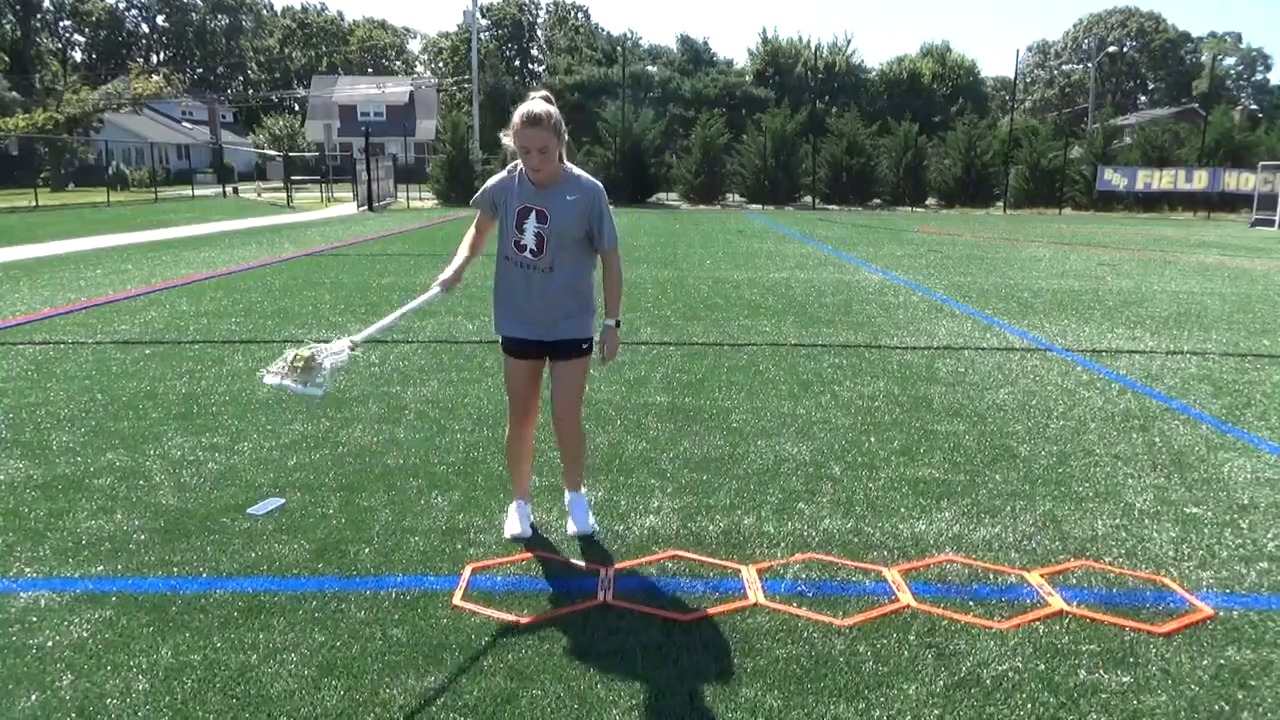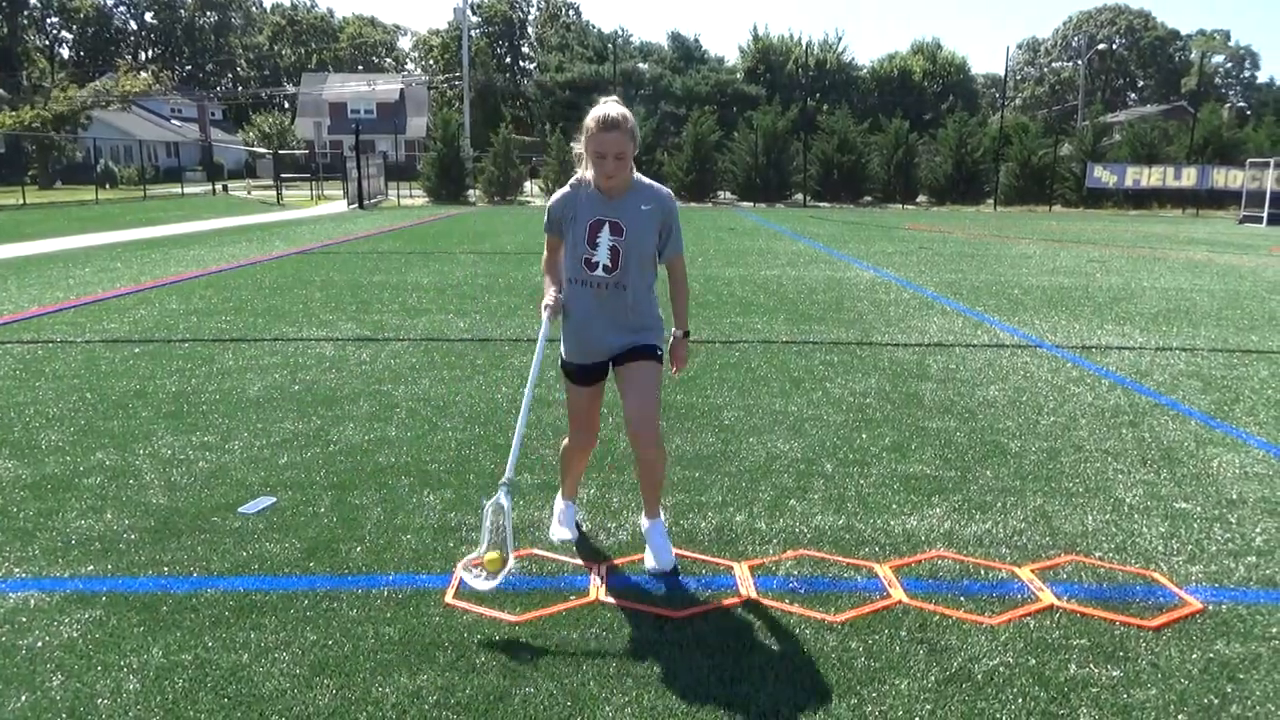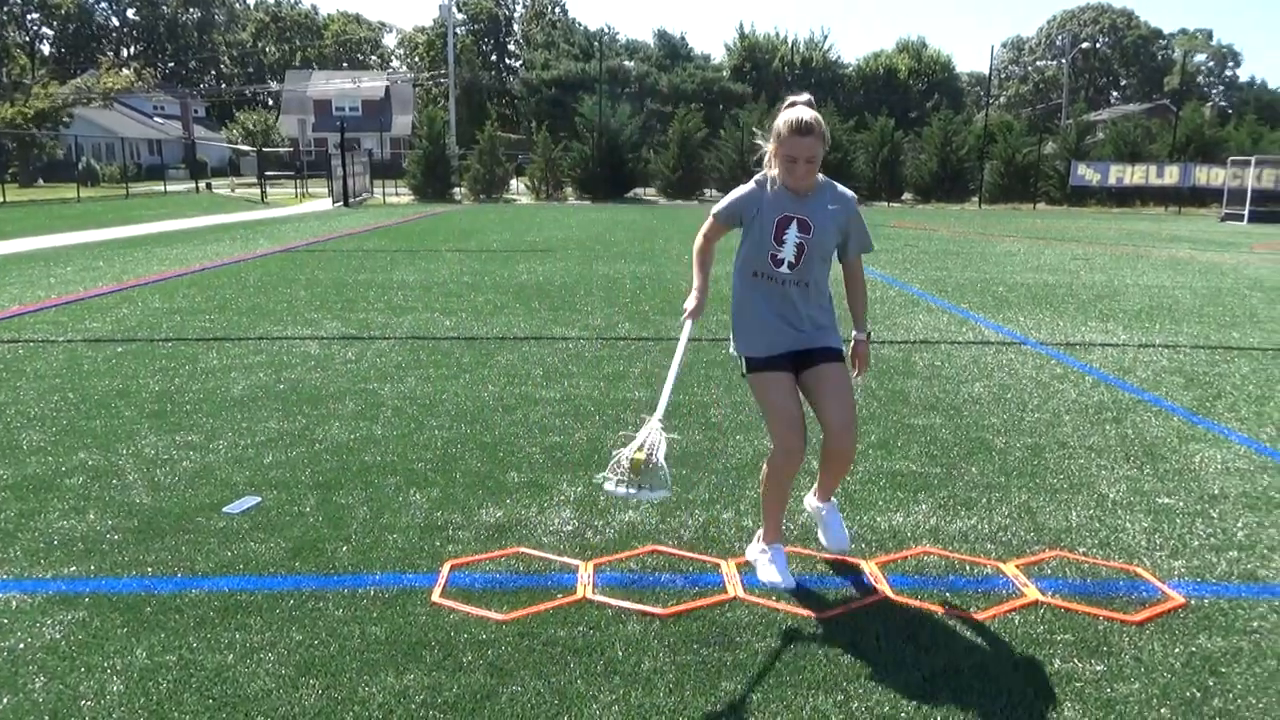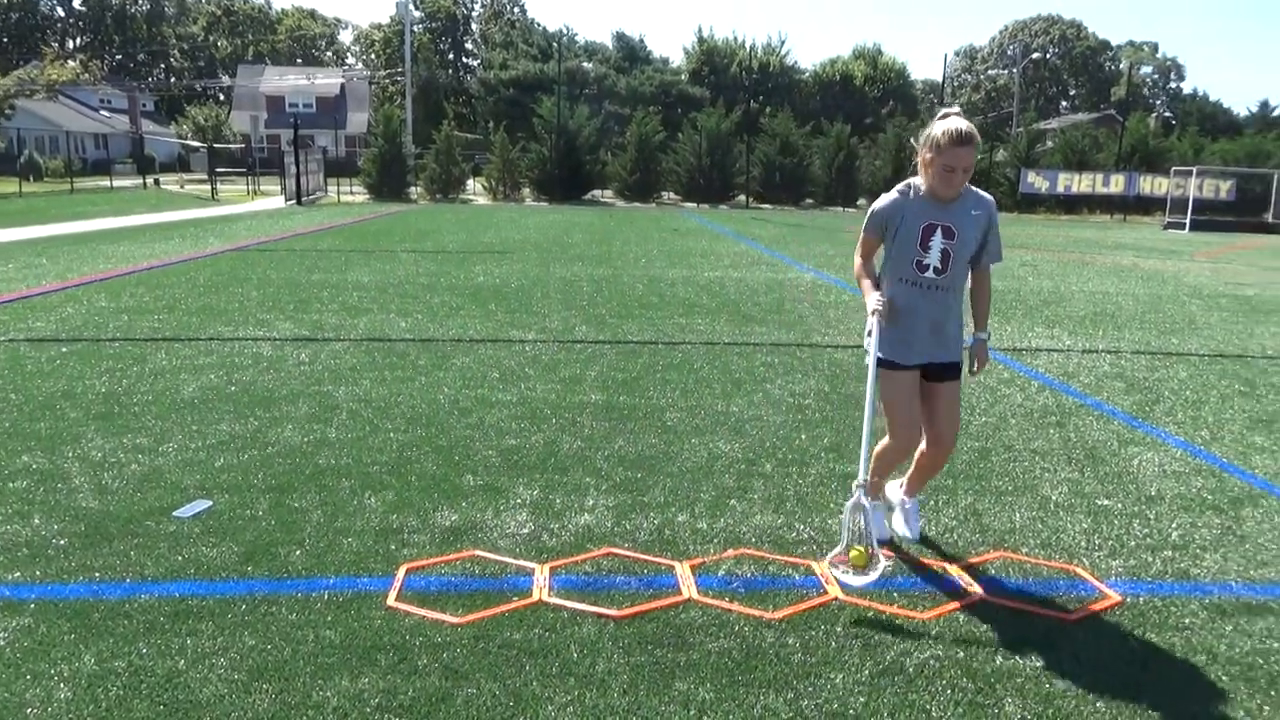
dt=1s
person 1, frame 1
left shoulder: (587, 192)
right shoulder: (501, 187)
left elbow: (610, 260)
right elbow: (479, 230)
left wrist: (611, 324)
right wrist: (458, 265)
left hip: (571, 324)
right hip: (518, 322)
left knee: (566, 419)
right knee: (521, 417)
left ankle: (576, 495)
right ankle: (520, 502)
person 1, frame 2
left shoulder: (659, 202)
right shoulder: (566, 201)
left elbow: (675, 271)
right elbow: (552, 258)
left wrist: (682, 331)
right wrist: (551, 291)
left hip: (640, 334)
right hip: (582, 340)
left knee: (645, 433)
right knee: (581, 438)
left ankle: (653, 522)
right ankle: (565, 502)
person 1, frame 3
left shoulder: (842, 203)
right shoulder: (749, 197)
left elbow: (853, 270)
right elbow: (706, 238)
left wrist: (861, 333)
right wrist: (698, 292)
left hip: (817, 335)
right hip: (761, 338)
left knee: (843, 437)
right knee: (789, 445)
left ankle: (823, 499)
right ankle: (767, 544)
person 1, frame 4
left shoulder: (982, 209)
right shoulder: (893, 205)
left elbow: (980, 275)
right elbow: (863, 256)
left wrist: (980, 335)
right wrist: (870, 294)
left hip: (944, 341)
right hip: (896, 337)
left knee: (943, 443)
right knee: (903, 438)
left ankle: (906, 493)
right ankle: (873, 495)
